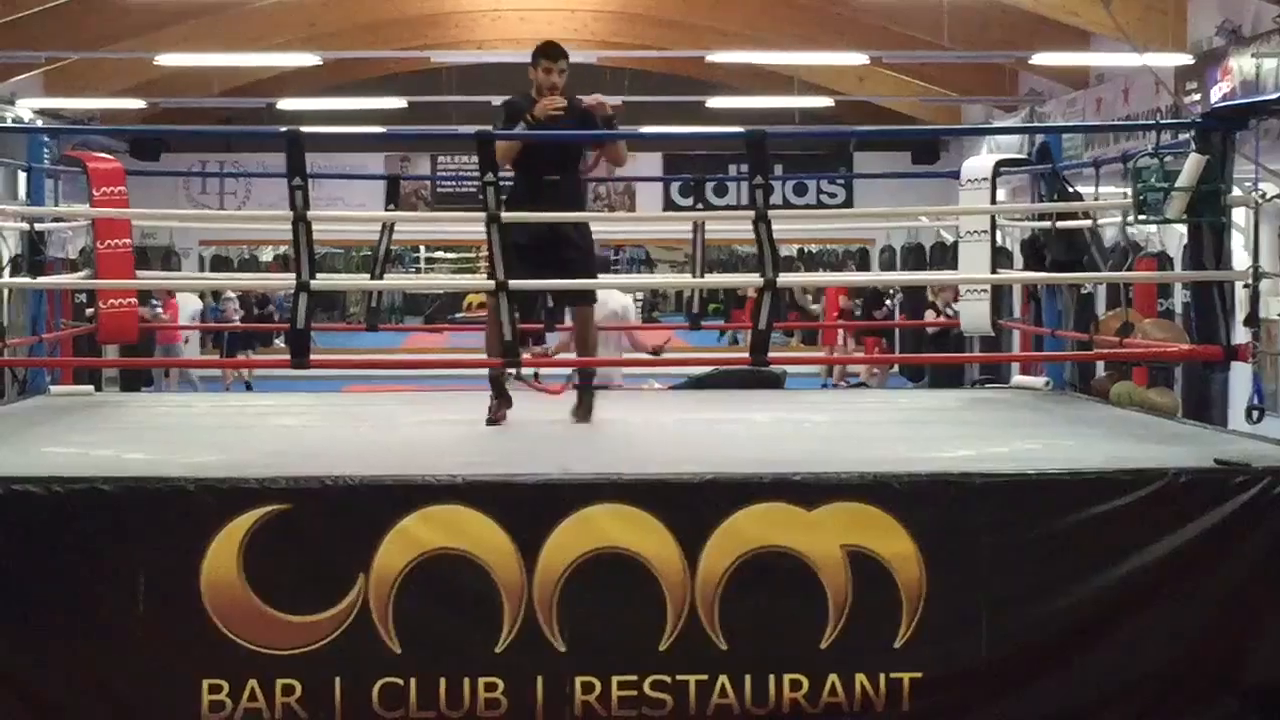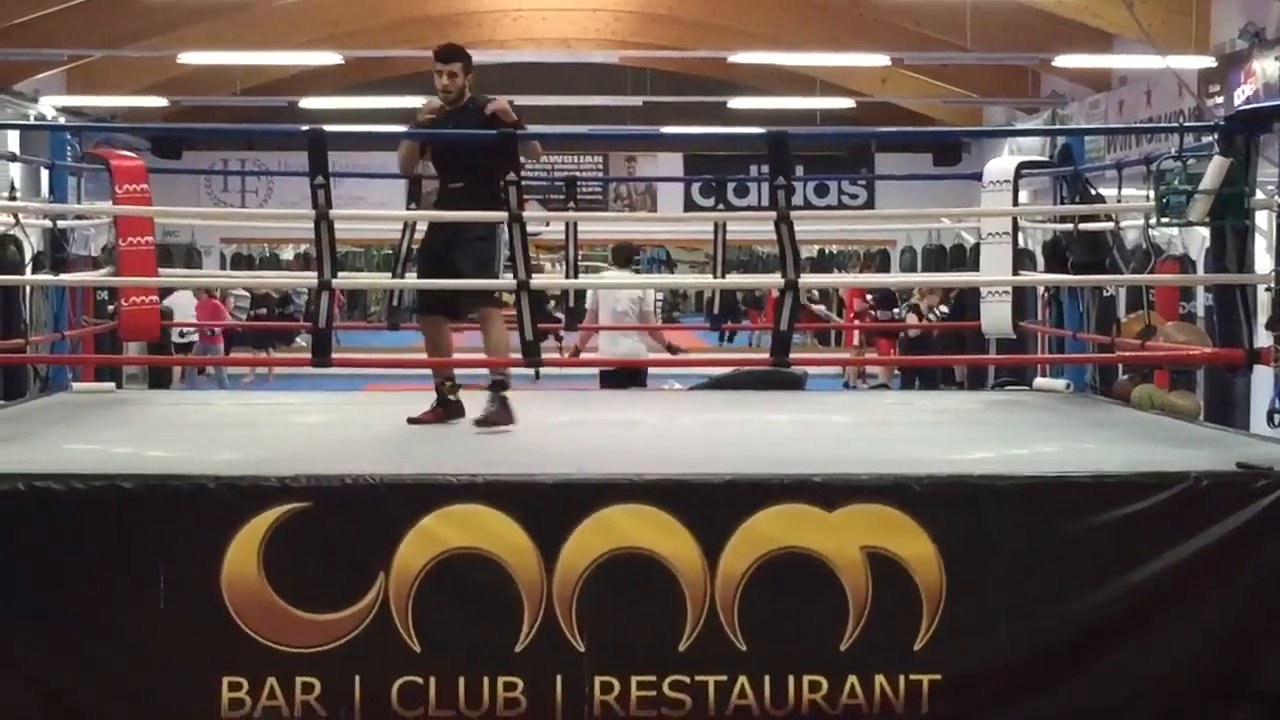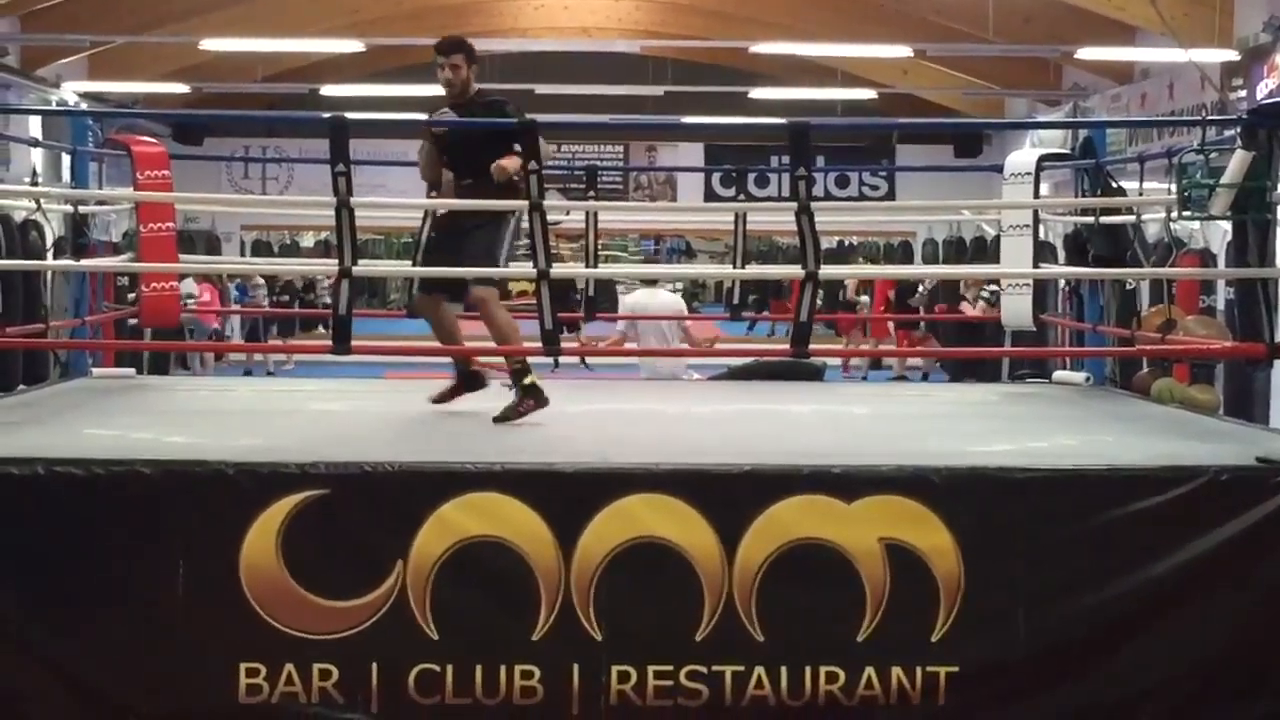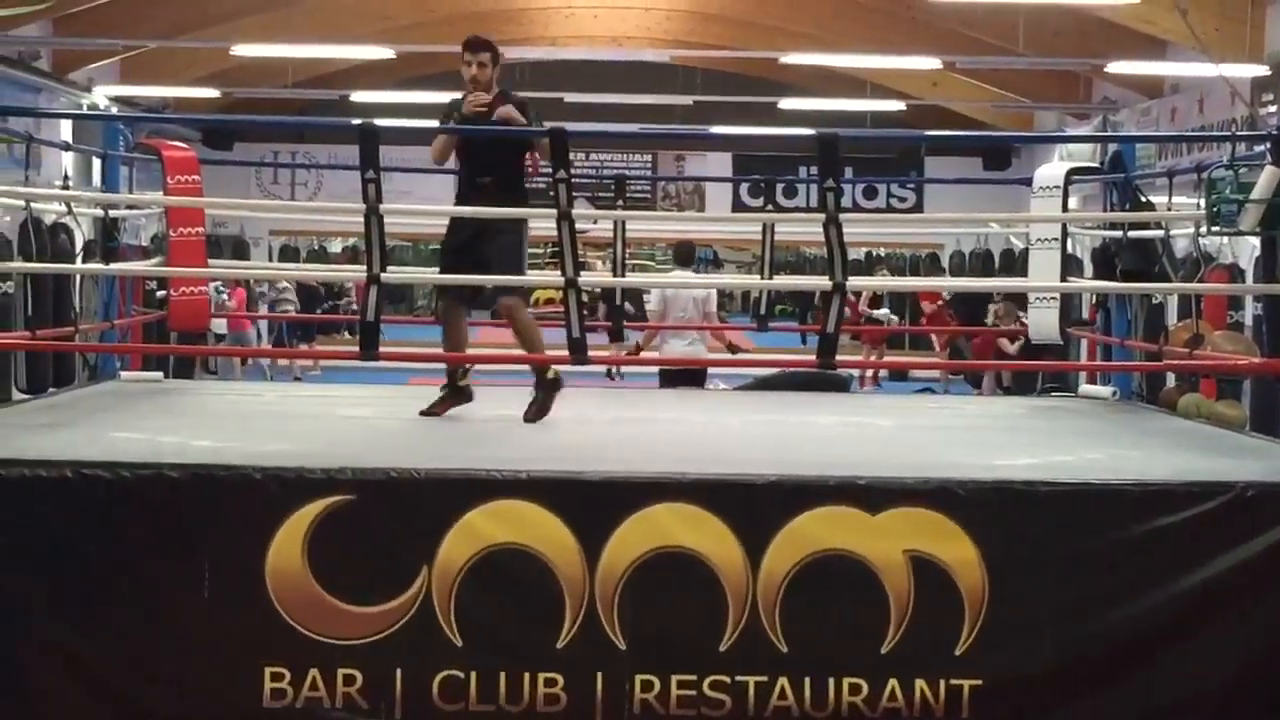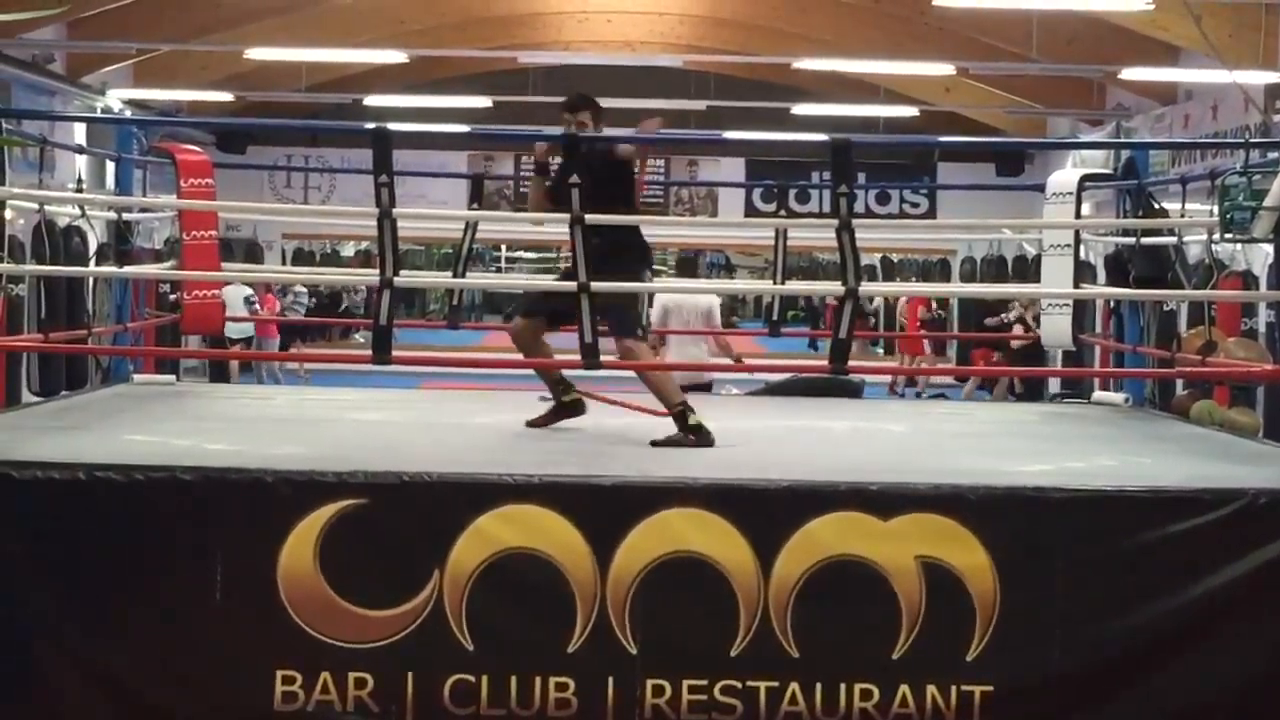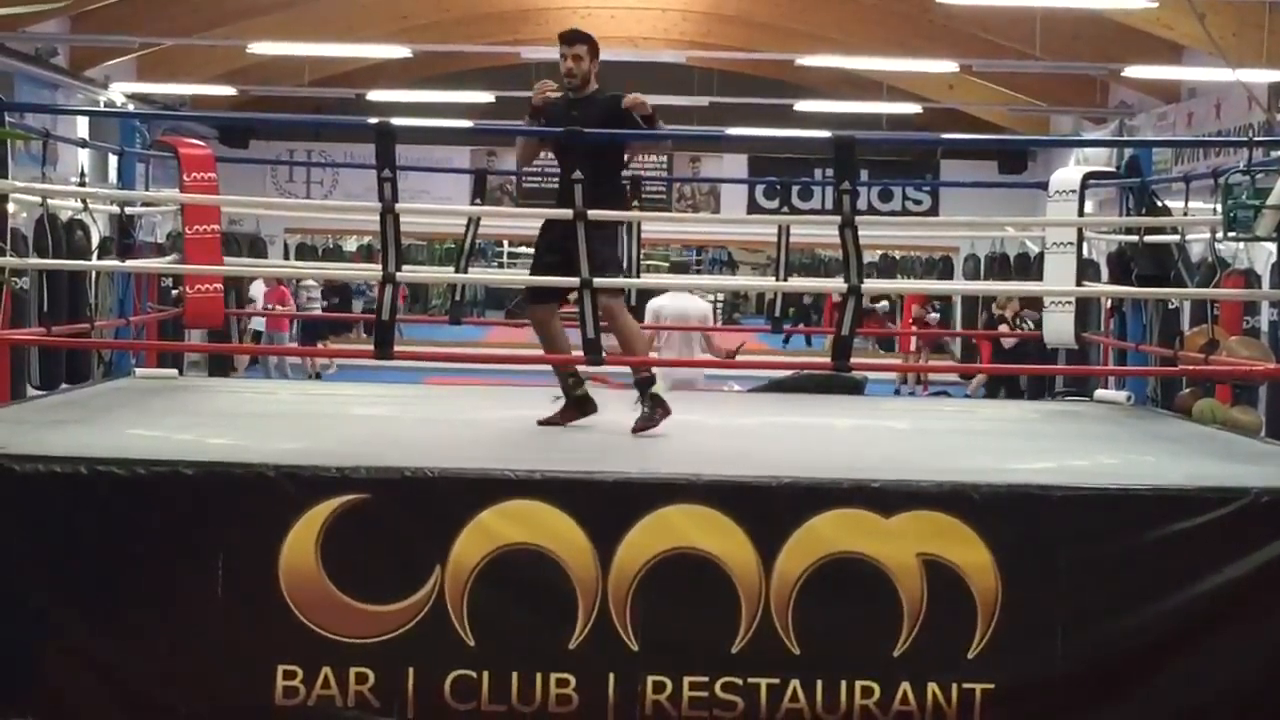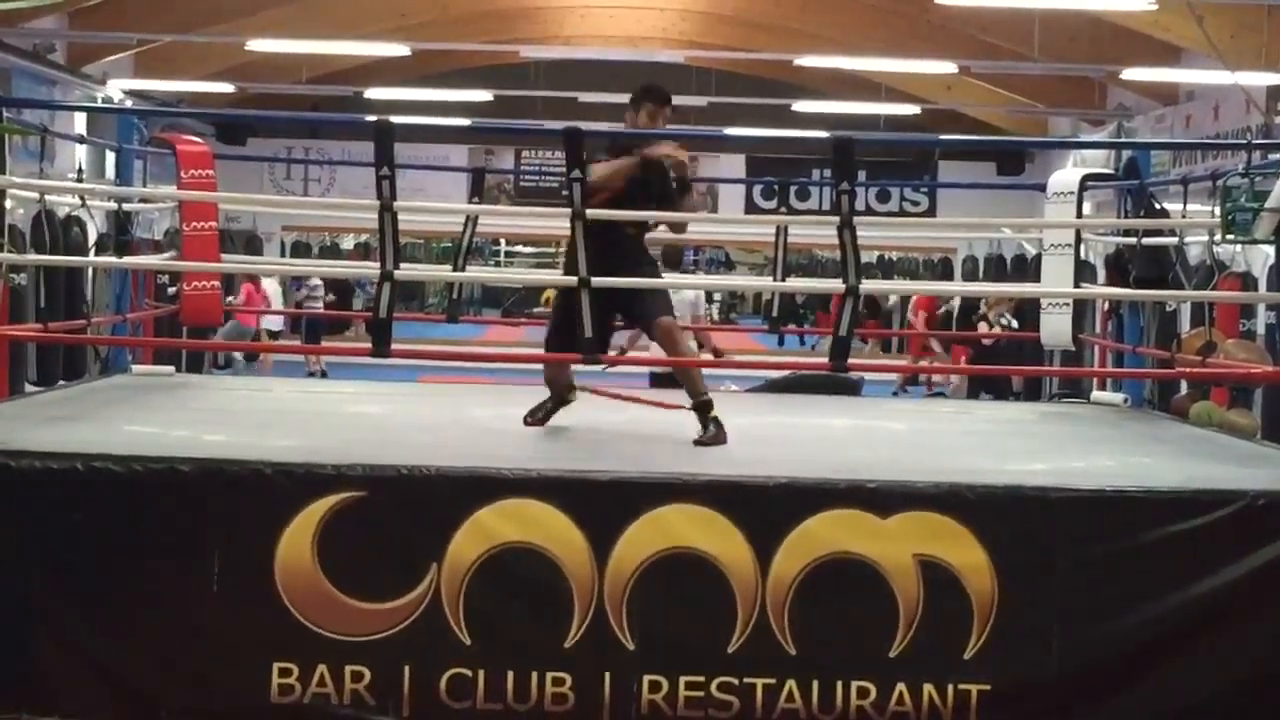
dt=0.7s
person 1, frame 1
left shoulder: (579, 110)
right shoulder: (514, 108)
left elbow: (618, 159)
right elbow: (501, 158)
left wrist: (607, 119)
right wrist: (531, 118)
left hip: (568, 215)
right hip: (522, 217)
left knee: (583, 308)
right knee: (499, 301)
left ankle: (585, 389)
right ankle: (499, 391)
person 1, frame 2
left shoulder: (488, 111)
right shoulder: (434, 118)
left elbow: (535, 151)
right elbow: (406, 168)
left wrist: (513, 120)
right wrist: (419, 125)
left hip: (482, 222)
right hip: (444, 222)
left knee: (483, 307)
right knee: (430, 312)
left ankle: (500, 399)
right ankle: (447, 399)
person 1, frame 3
left shoulder: (496, 108)
right shoulder: (444, 116)
left elbow: (542, 150)
right elbow: (429, 176)
left wrist: (516, 161)
right wrist: (432, 136)
left hip: (496, 213)
right hip: (459, 214)
left knee: (481, 294)
right knee: (427, 297)
left ankle: (527, 388)
right ankle: (467, 372)
person 1, frame 4
left shoulder: (514, 106)
right shoulder: (456, 108)
left elbow: (547, 152)
right elbow: (437, 156)
left wrist: (523, 126)
right wrist: (462, 115)
left hip: (507, 214)
right hip: (467, 215)
left knee: (509, 302)
right knee: (450, 305)
left ankle: (545, 379)
right ankle: (456, 384)
person 1, frame 5
left shoulder: (610, 151)
right shoulder: (570, 167)
right elbow: (539, 212)
left wrist: (636, 144)
right wrist: (540, 168)
left hip: (624, 263)
right hip: (589, 264)
left knee: (629, 345)
right knee: (522, 329)
left ankle: (691, 425)
right ankle: (567, 399)
person 1, frame 6
left shoulder: (612, 104)
right shoulder: (554, 107)
left elbow: (659, 148)
right elbow: (523, 158)
left wrist: (647, 116)
right wrist: (534, 112)
left hip: (603, 216)
right hip: (563, 215)
left knee: (608, 302)
right knee: (540, 307)
left ankle: (651, 397)
right ankle: (577, 397)
person 1, frame 7
left shoulder: (661, 165)
right shoulder: (608, 147)
left elbow: (678, 227)
right elbow: (594, 181)
left wrist: (683, 182)
right wrist: (642, 158)
left hip: (633, 260)
right hip: (590, 262)
left knee: (666, 327)
right knee: (559, 358)
left ankle: (708, 416)
right ankle: (560, 396)
